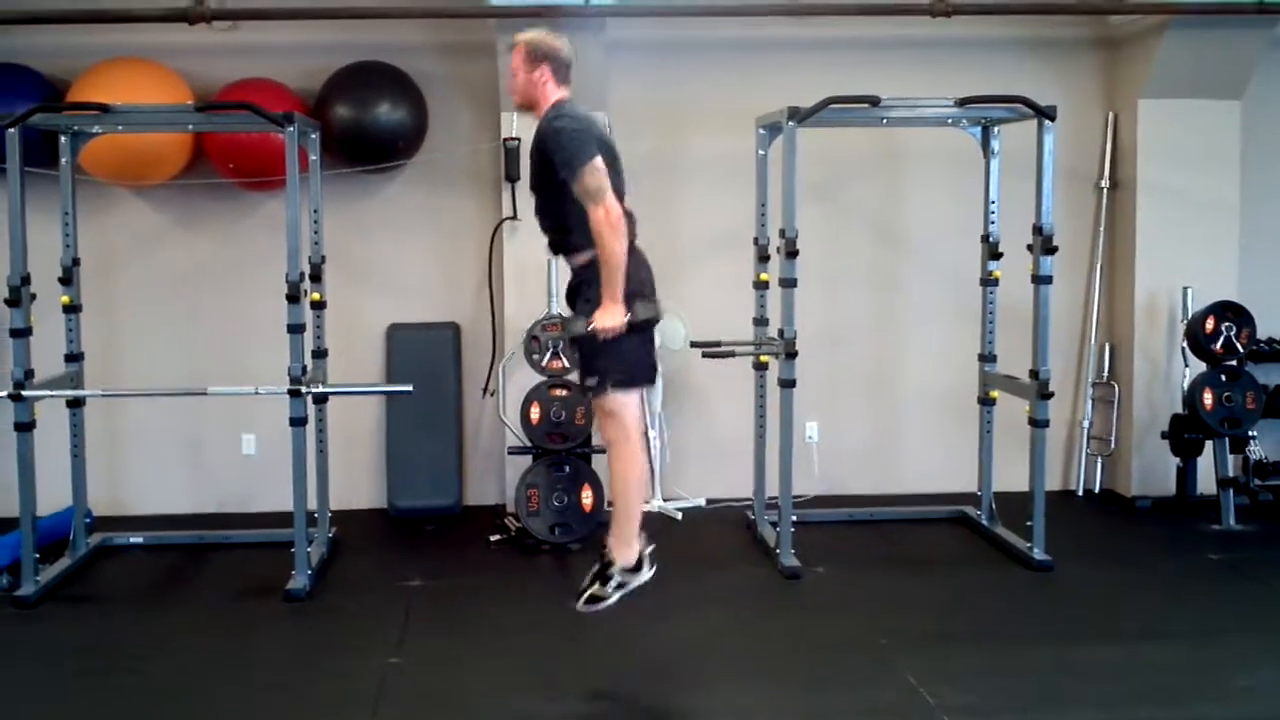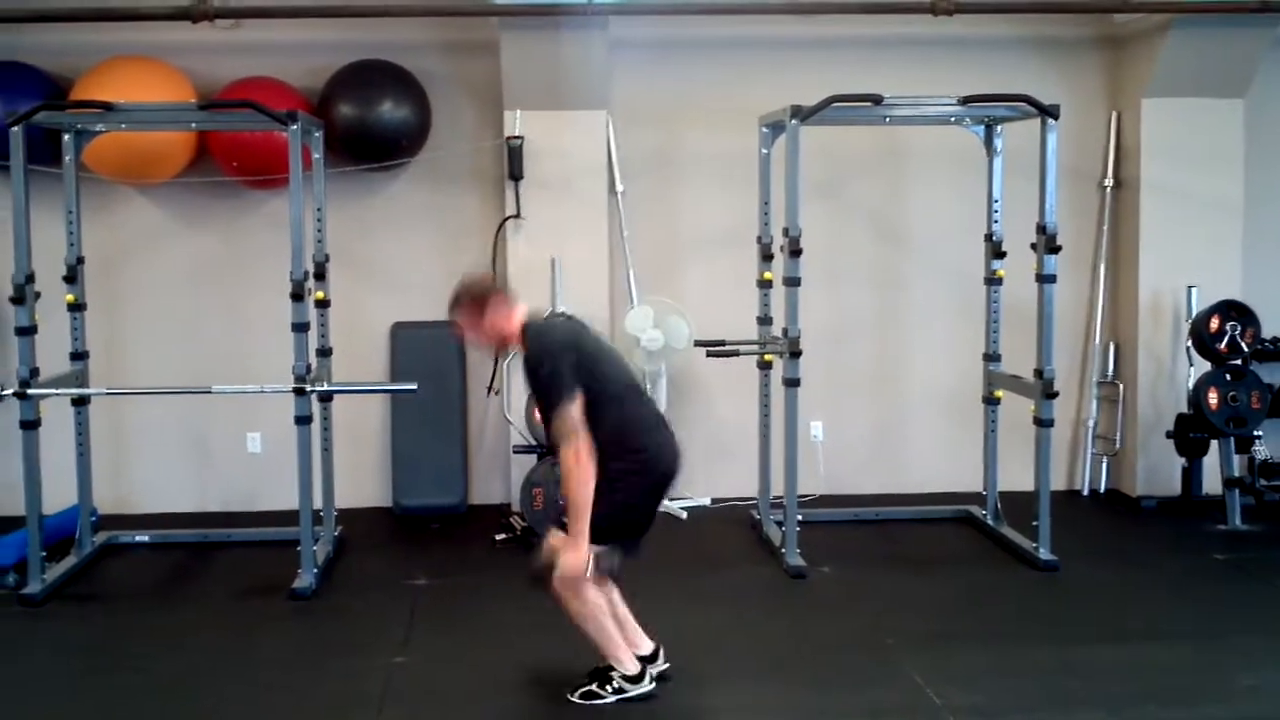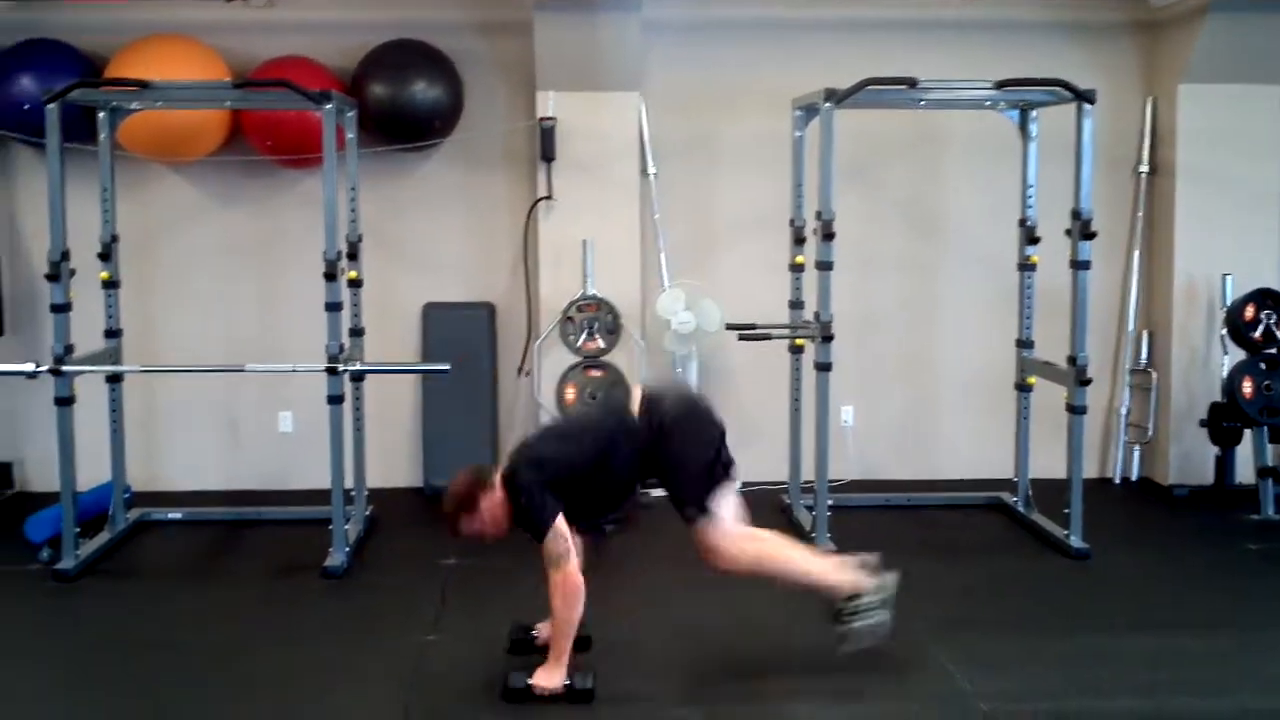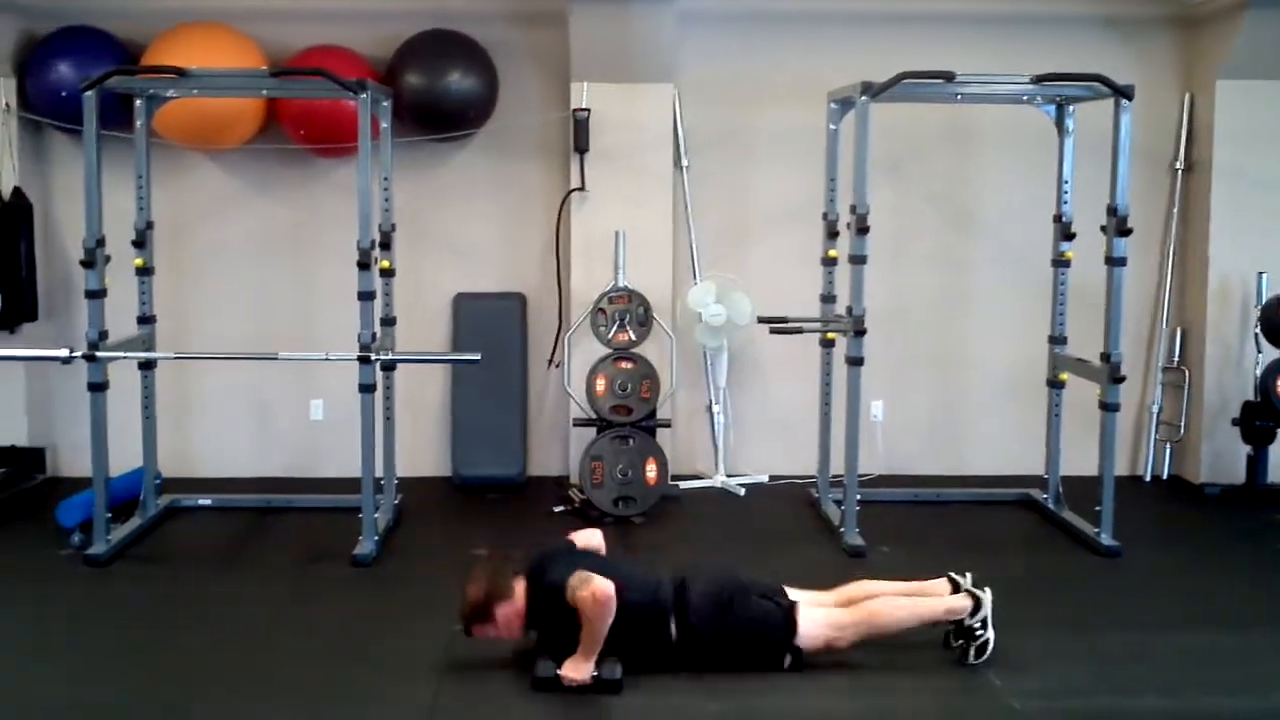
dt=0.3s
person 1, frame 1
left shoulder: (561, 127)
right shoulder: (569, 125)
left elbow: (606, 211)
left wrist: (612, 301)
left hip: (605, 284)
right hip: (605, 283)
left knee: (619, 420)
right knee: (619, 419)
left ankle: (626, 557)
right ankle: (630, 544)
person 1, frame 2
left shoulder: (544, 349)
right shoulder: (548, 333)
left elbow: (577, 445)
right elbow: (573, 441)
left wrist: (577, 541)
left hip: (639, 458)
right hip: (642, 455)
left knee: (565, 561)
right knee: (567, 553)
left ankle: (627, 669)
right ankle: (643, 652)
person 1, frame 3
left shoulder: (524, 488)
left elbow: (568, 577)
right elbow: (567, 553)
left wrist: (556, 664)
right wrist: (558, 623)
left hip: (668, 431)
right hip: (663, 417)
left knee: (725, 547)
right knee: (727, 537)
left ankle: (857, 587)
right ankle: (850, 572)
person 1, frame 4
left shoulder: (545, 589)
right shoulder: (544, 568)
left elbow: (600, 595)
right elbow: (593, 535)
left wrist: (584, 658)
left hip: (699, 625)
right hip: (692, 603)
left knee: (838, 630)
right knee: (830, 601)
left ankle: (965, 607)
right ankle: (950, 588)
